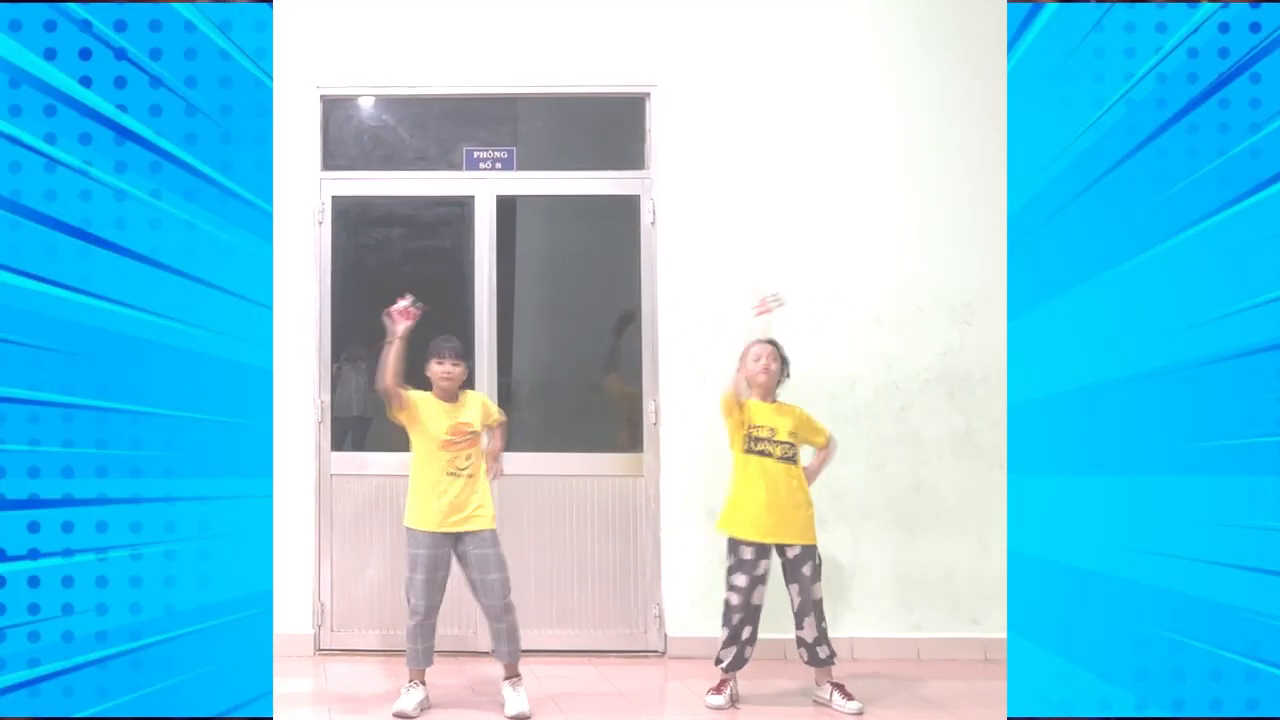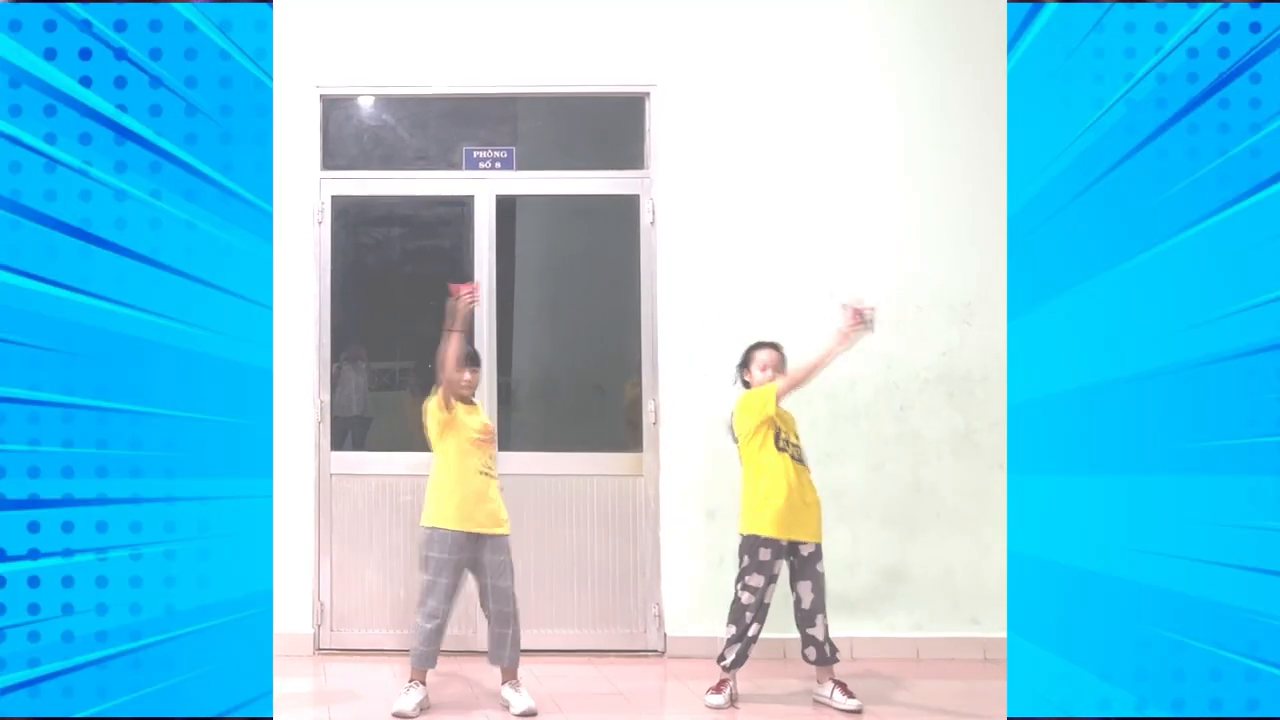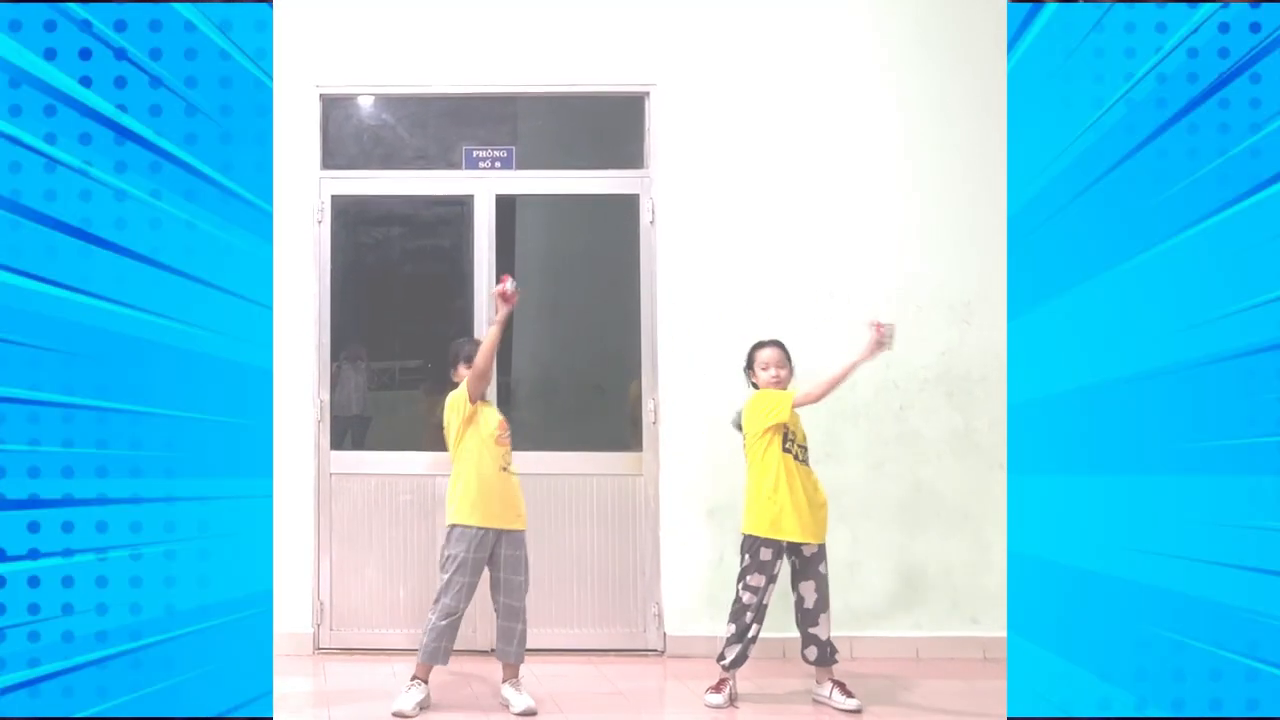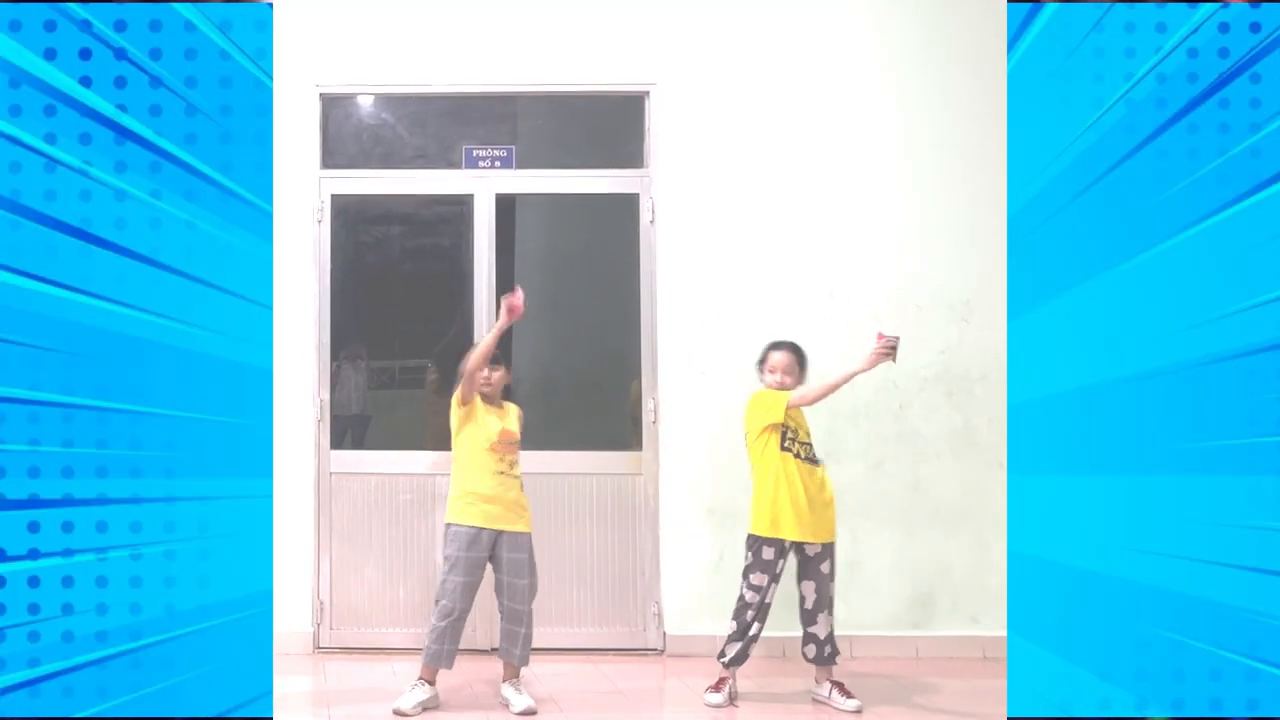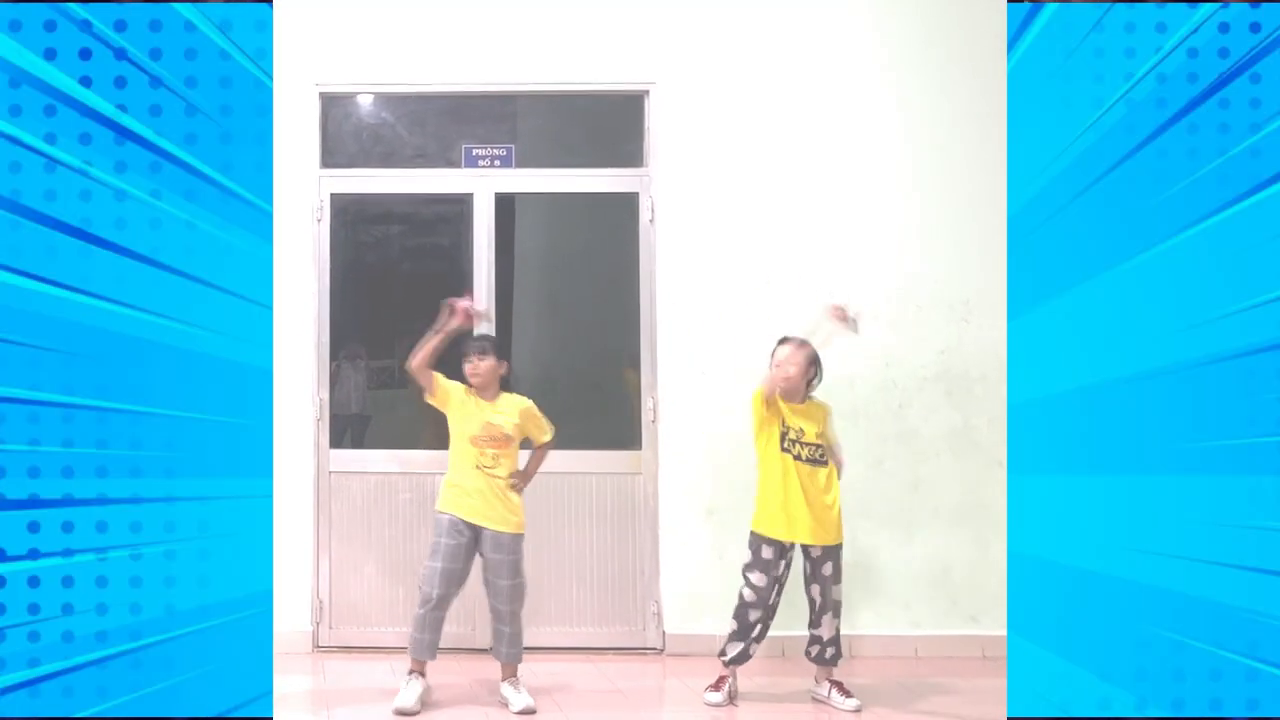
dt=0.2s
person 1, frame 1
left shoulder: (476, 402)
right shoulder: (415, 406)
left elbow: (497, 422)
right elbow: (386, 386)
left wrist: (494, 452)
right wrist: (397, 336)
left hip: (476, 521)
right hip: (427, 523)
left knee: (497, 601)
right knee: (421, 604)
left ankle: (512, 681)
right ankle: (416, 685)
person 1, frame 2
left shoulder: (476, 408)
right shoulder: (439, 406)
right elbow: (447, 373)
right wrist: (457, 323)
left hip: (491, 525)
right hip: (448, 524)
left knee: (503, 607)
right knee: (434, 606)
left ankle: (510, 684)
right ankle: (416, 685)
person 1, frame 3
left shoulder: (488, 407)
right shoulder: (459, 402)
right elbow: (480, 367)
right wrist: (501, 317)
left hip: (509, 519)
right hip: (471, 520)
left knee: (513, 603)
right knee: (451, 602)
left ankle: (510, 682)
right ankle: (419, 683)
person 1, frame 4
left shoulder: (513, 412)
right shoulder: (464, 405)
right elbow: (468, 369)
right wrist: (501, 324)
left hip: (513, 523)
right hip: (468, 520)
left knee: (518, 604)
right knee: (452, 604)
left ankle: (511, 682)
right ankle: (426, 684)
person 1, frame 5
left shoulder: (521, 407)
right shoulder: (455, 396)
left elbow: (546, 439)
right elbow: (416, 366)
left wrist: (526, 475)
right wrist: (447, 327)
left hip: (503, 519)
right hip: (455, 512)
left knee: (506, 603)
right knee: (433, 594)
left ankle: (510, 681)
right ankle: (416, 677)
person 2, frame 1
left shoulder: (795, 415)
right shoulder: (736, 407)
left elbow: (827, 443)
right elbow: (735, 383)
left wrist: (811, 472)
right wrist: (753, 329)
left hip: (795, 525)
right hip: (748, 524)
left knee: (808, 604)
right knee: (740, 602)
left ankle: (824, 683)
right ankle: (727, 679)
person 2, frame 2
left shoulder: (785, 416)
right shoulder: (750, 405)
right elbow: (795, 380)
right wrist: (840, 340)
left hip: (804, 524)
right hip: (765, 523)
left knee: (812, 602)
right knee: (749, 601)
left ankle: (825, 681)
right ankle: (727, 678)
person 2, frame 3
left shoulder: (789, 414)
right shoulder: (759, 404)
right elbow: (813, 394)
right wrist: (861, 356)
left hip: (807, 523)
right hip: (767, 524)
left knee: (814, 602)
right knee: (750, 600)
left ankle: (824, 681)
right ankle: (726, 678)
person 2, frame 4
left shoulder: (794, 413)
right shoulder: (760, 402)
right elbow: (809, 396)
left wrist: (814, 466)
right wrist: (862, 366)
left hip: (815, 522)
right hip: (772, 523)
left knee: (818, 601)
right knee: (753, 599)
left ankle: (824, 680)
right ankle: (727, 676)
person 2, frame 5
left shoulder: (820, 410)
right shoulder: (766, 403)
right elbow: (777, 380)
left wrist: (835, 468)
left hip: (822, 524)
right hip: (774, 523)
left knee: (826, 601)
right knee: (755, 599)
left ankle: (825, 679)
right ankle: (726, 675)
